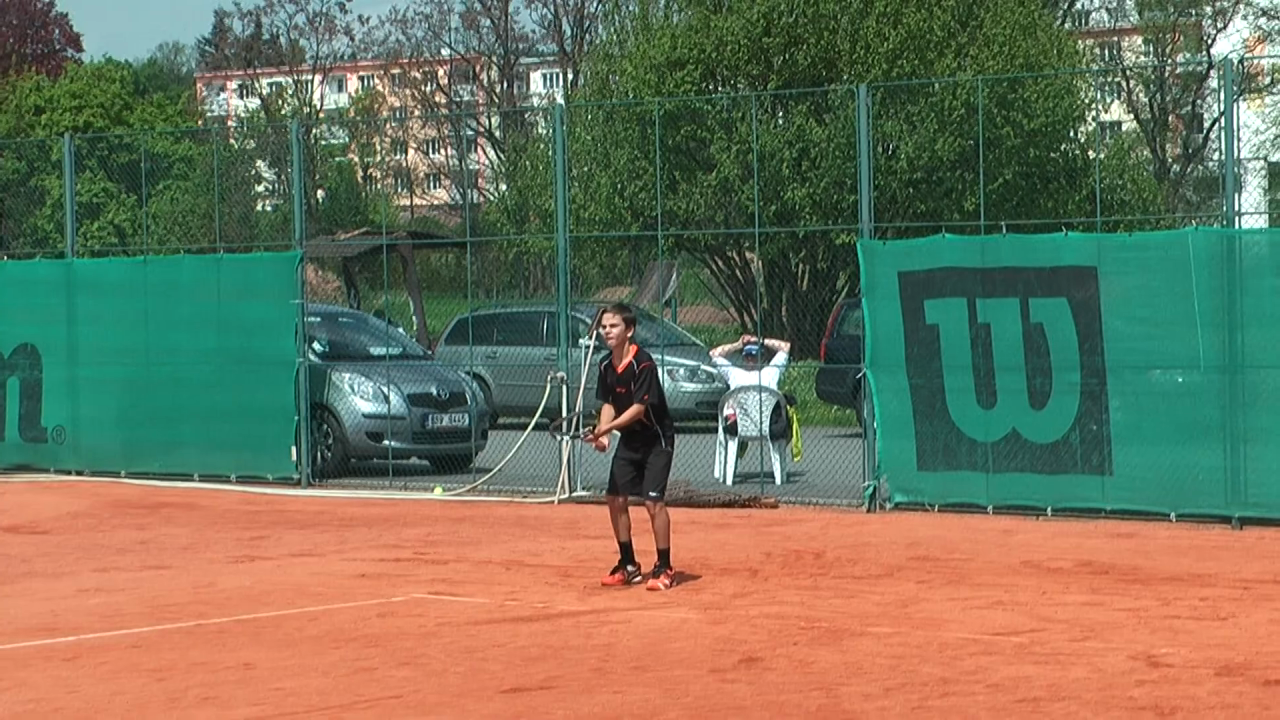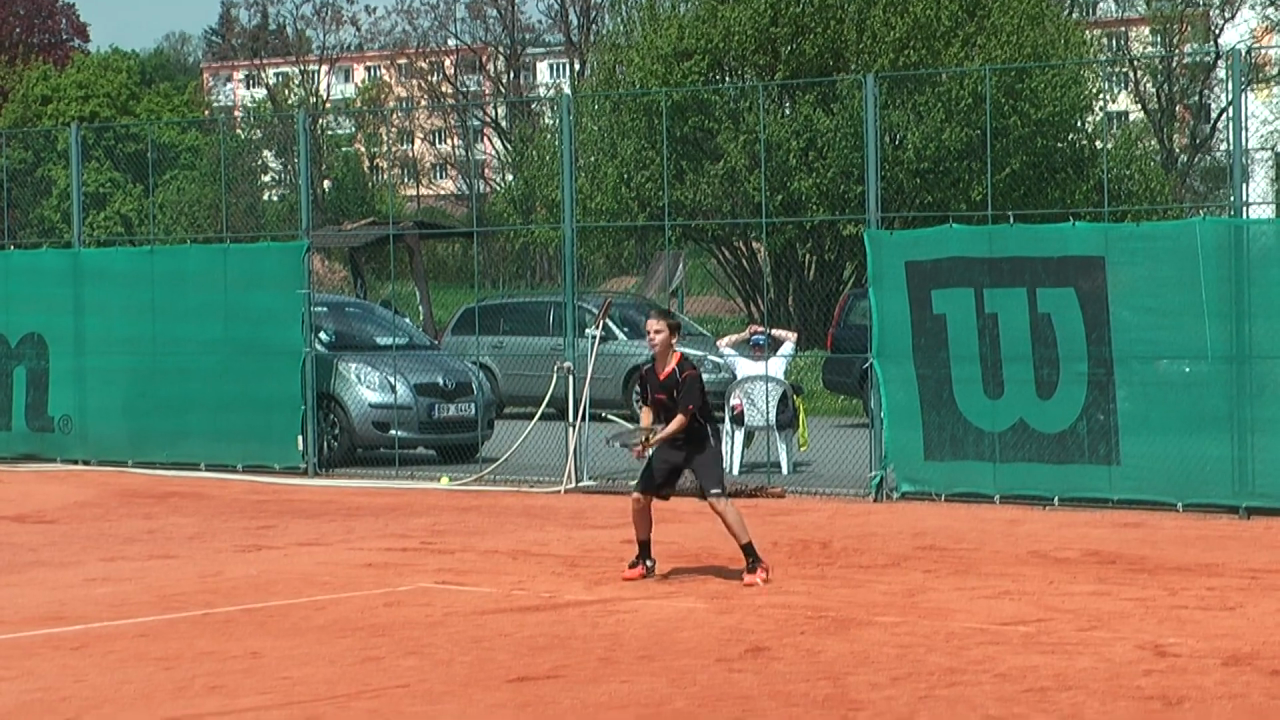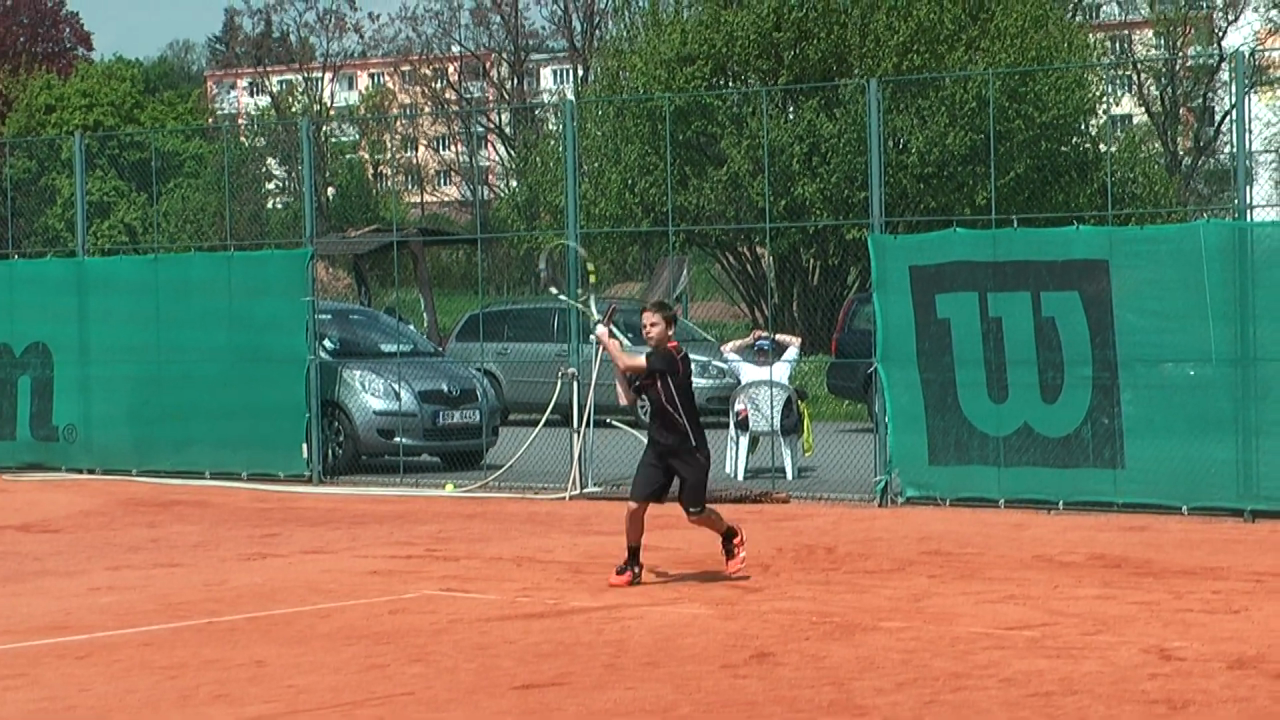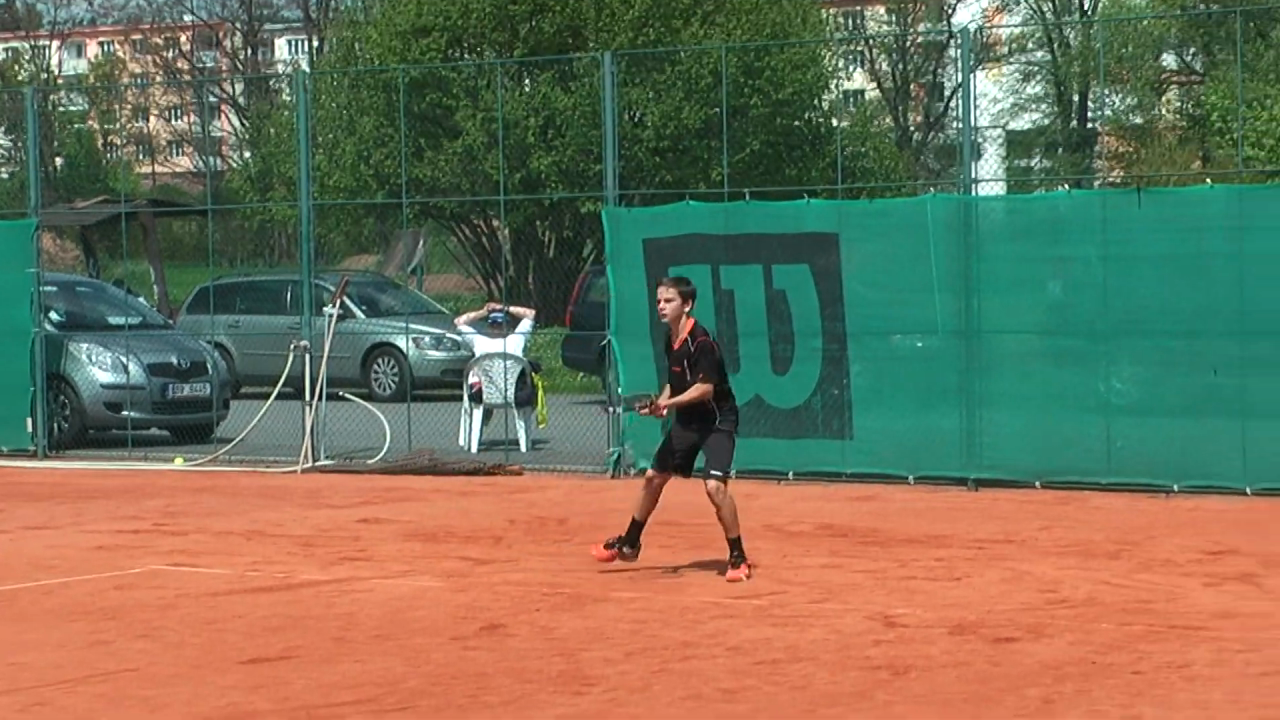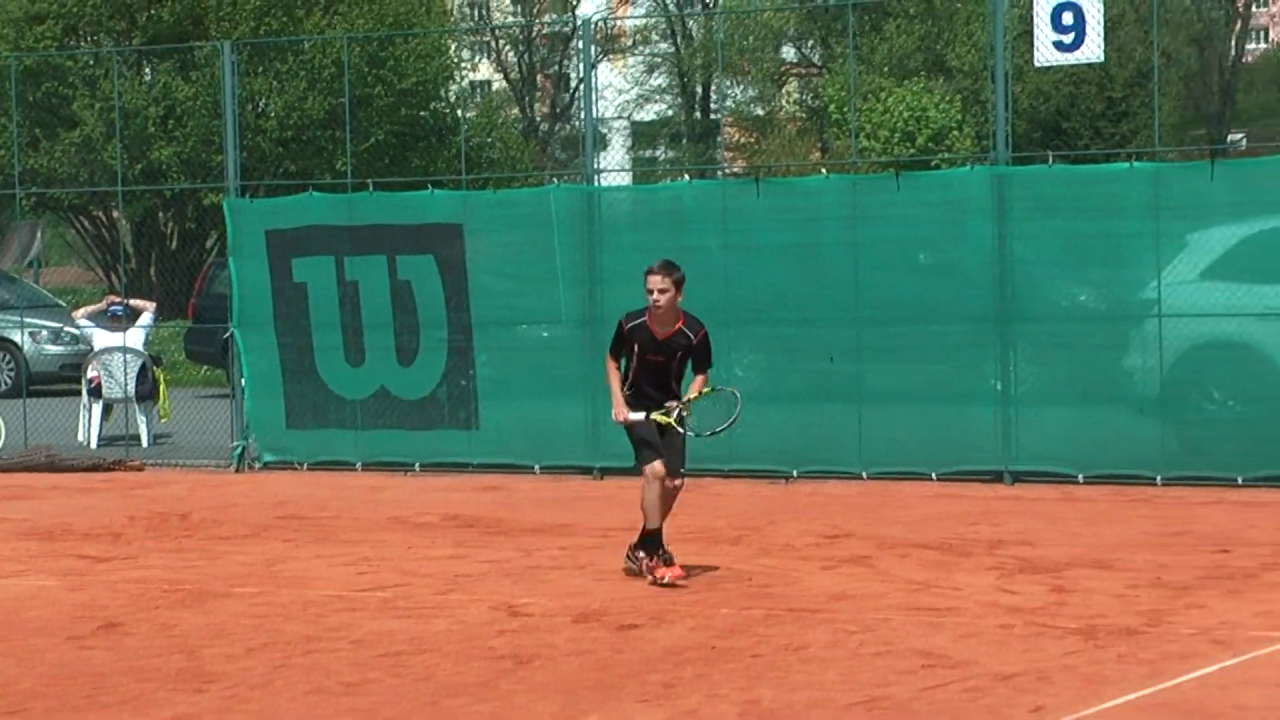
dt=1s
person 1, frame 1
left shoulder: (643, 364)
right shoulder: (605, 365)
left elbow: (639, 408)
right elbow: (608, 403)
left wrist: (605, 428)
right wrist: (603, 434)
left hip: (656, 440)
right hip: (629, 440)
left knee: (653, 501)
right knee: (615, 500)
left ankle: (664, 568)
right ankle: (629, 565)
person 1, frame 2
left shoulder: (688, 372)
right shoulder: (647, 371)
left elbow: (683, 418)
right elbow: (647, 407)
left wrist: (655, 439)
right wrist: (645, 434)
left hip: (701, 442)
right hip: (670, 443)
left knee: (717, 499)
right knee: (639, 498)
left ankle: (754, 562)
right ankle: (645, 560)
person 1, frame 3
left shoulder: (673, 355)
right shoulder: (648, 360)
left elbow: (626, 362)
right elbow: (626, 399)
left wrist: (606, 339)
right wrist: (618, 370)
left hip: (689, 446)
right hip: (659, 444)
left knee: (696, 514)
right knee: (635, 506)
left ankle: (731, 537)
right ankle: (632, 564)
person 1, frame 4
left shoulder: (701, 340)
right shoulder: (669, 339)
left elbow: (706, 387)
left wrist: (669, 402)
right wrist: (661, 400)
left hip: (717, 420)
right hip: (687, 420)
left knee: (715, 486)
right knee: (654, 478)
left ankle: (738, 557)
right ankle: (629, 542)
person 1, frame 5
left shoulder: (695, 332)
right shoulder: (630, 324)
left elbow: (702, 374)
right elbow: (612, 360)
left wrist: (685, 402)
right wrist: (617, 400)
left hip: (670, 408)
right hip: (636, 408)
left knee: (673, 483)
right knee: (654, 470)
left ankle: (642, 549)
right ankle: (653, 551)
